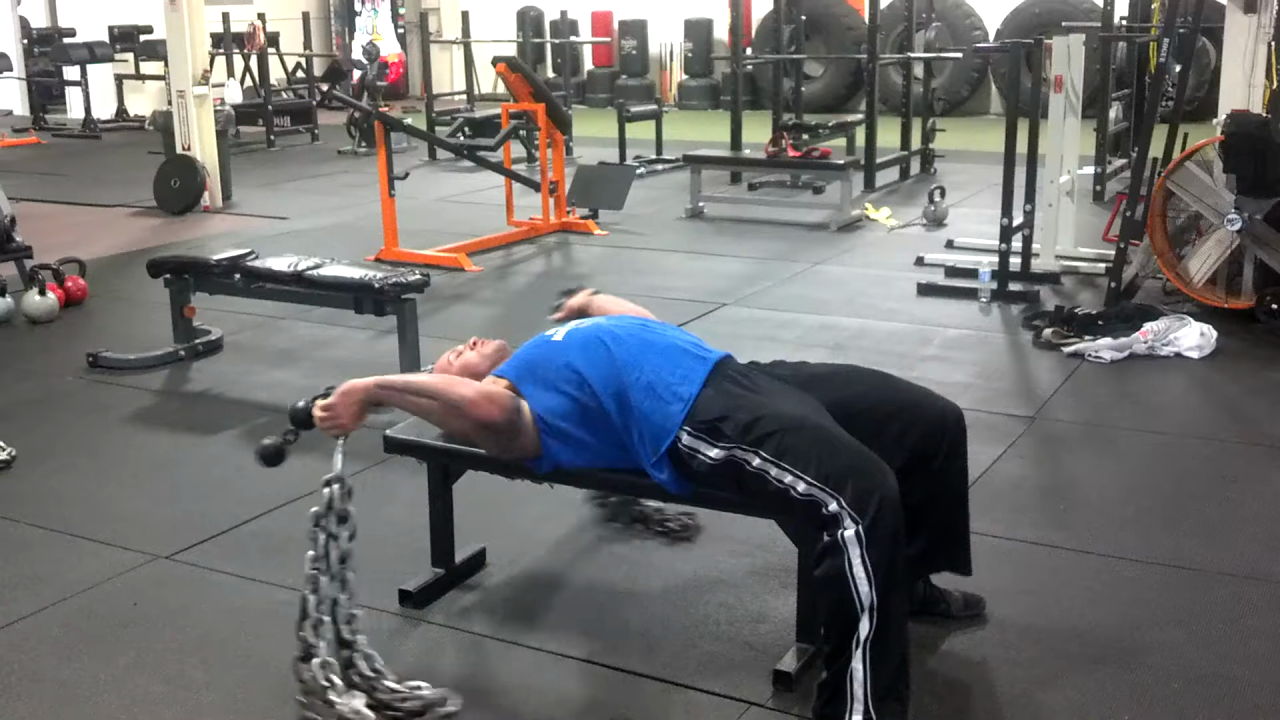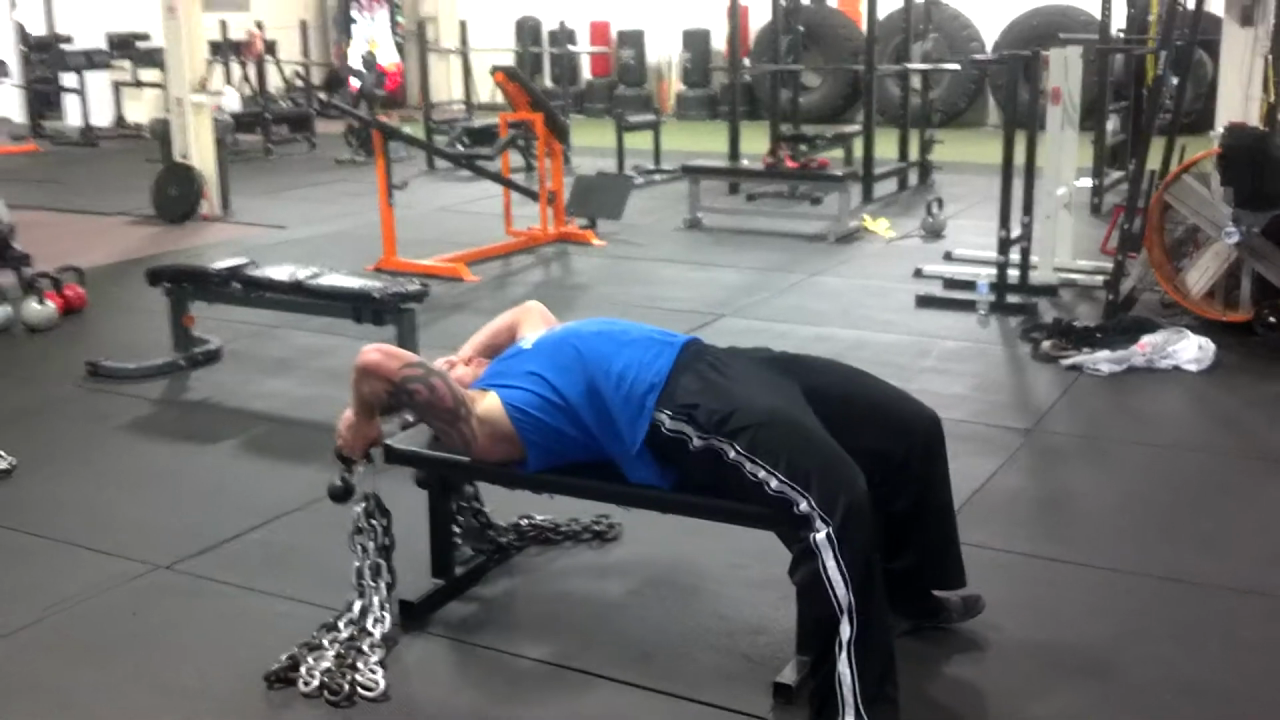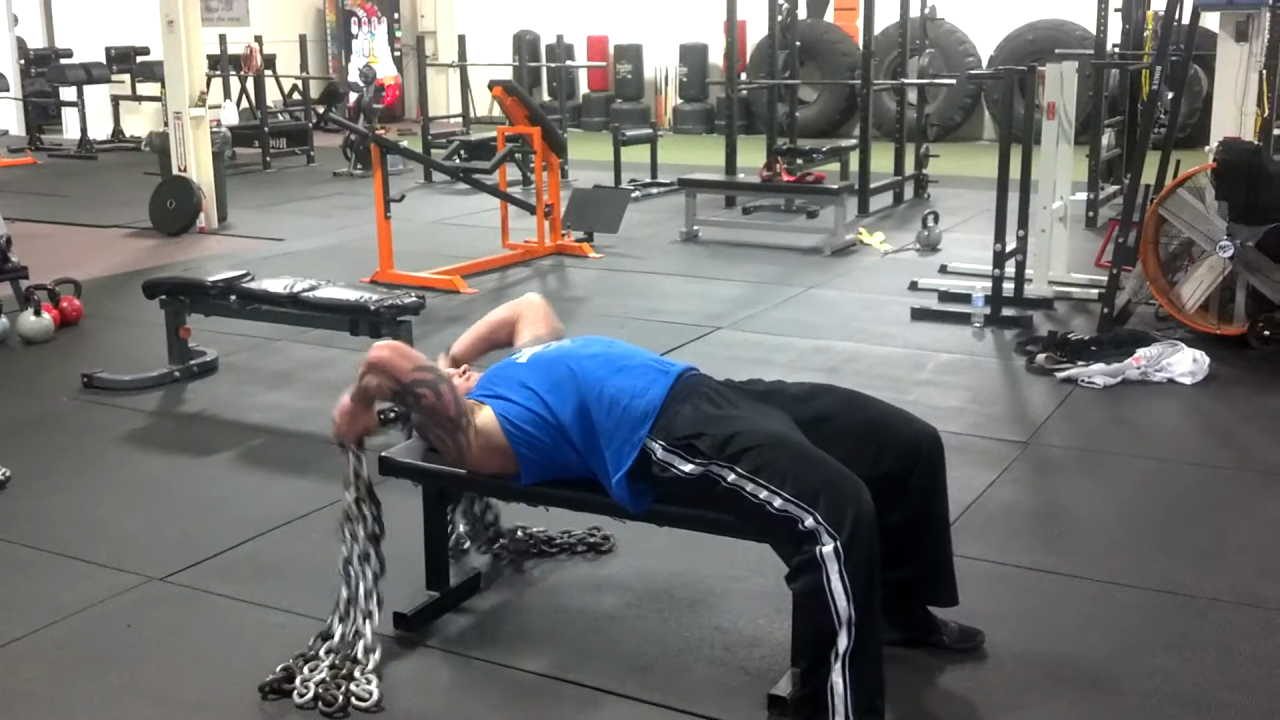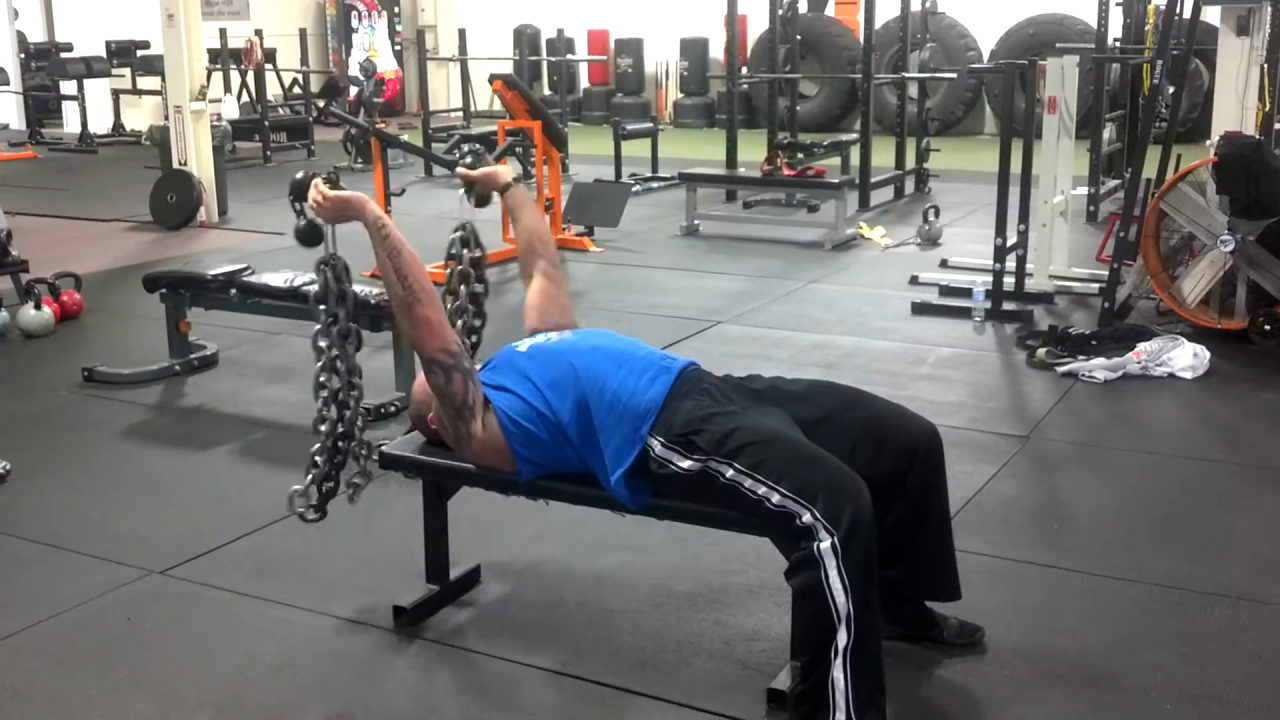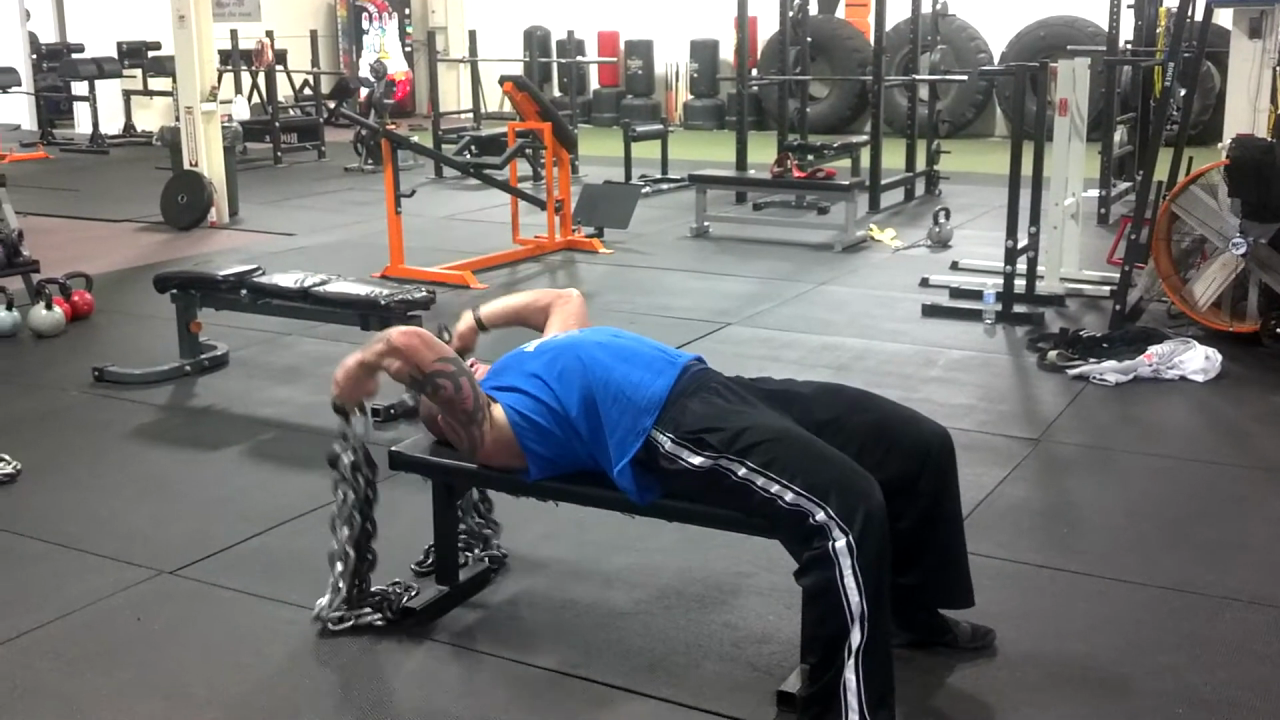
dt=0.7s
person 1, frame 1
left shoulder: (544, 360)
right shoulder: (498, 406)
left elbow: (652, 333)
right elbow: (487, 410)
left wrist: (600, 303)
left hip: (738, 377)
right hip: (701, 423)
left knee: (933, 422)
right knee: (862, 497)
left ankle: (906, 583)
person 1, frame 2
left shoulder: (521, 364)
right shoulder: (481, 419)
left elbow: (532, 309)
right elbow: (378, 361)
left wrist: (461, 350)
right wrist: (363, 418)
right hip: (678, 409)
left knee: (910, 429)
right knee: (833, 496)
left ankle: (907, 592)
person 1, frame 3
left shoulder: (523, 372)
right shoulder: (476, 432)
left elbow: (532, 302)
right elbow: (390, 358)
left wrist: (453, 351)
right wrist: (359, 406)
left hip: (708, 392)
right hip: (670, 435)
left knee: (910, 446)
right knee: (837, 513)
left ankle: (898, 609)
person 1, frame 4
left shoulder: (526, 360)
right shoulder: (480, 426)
left elbow: (543, 270)
right elbow: (423, 320)
left wrist: (509, 186)
right wrist: (365, 212)
left hip: (711, 389)
right hip: (667, 434)
left knee: (909, 442)
right knee: (834, 509)
left ankle: (897, 605)
person 1, frame 5
left shoulder: (532, 371)
right shoulder: (490, 428)
left elbow: (566, 297)
right elbow: (412, 346)
left wrist: (477, 318)
right wrist: (360, 364)
left hip: (715, 387)
right hip: (674, 429)
left knee: (920, 447)
right knee: (847, 510)
left ankle: (909, 610)
